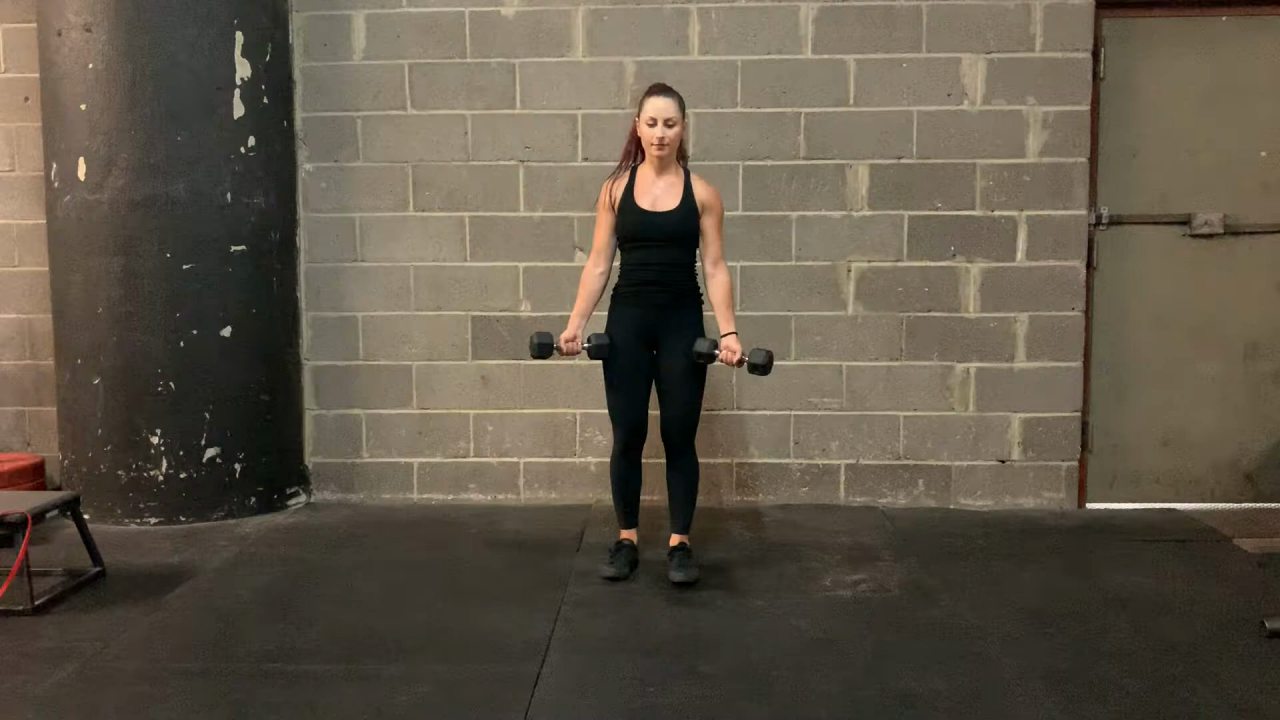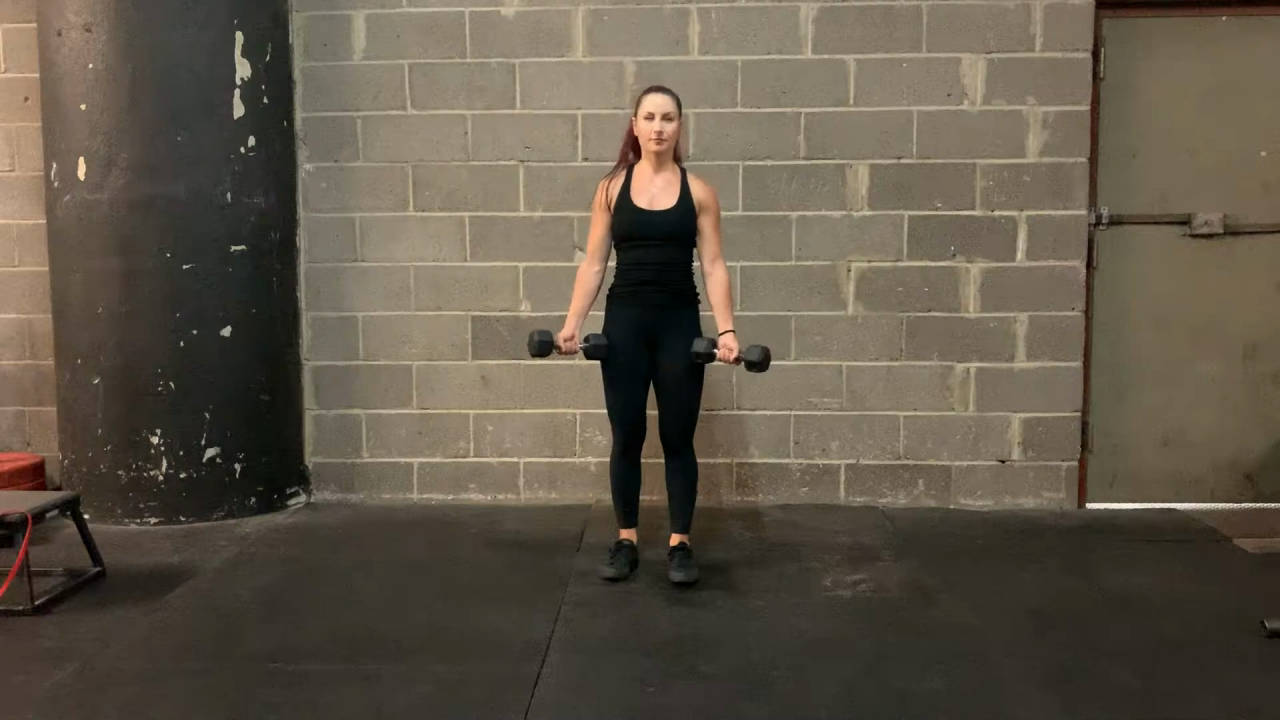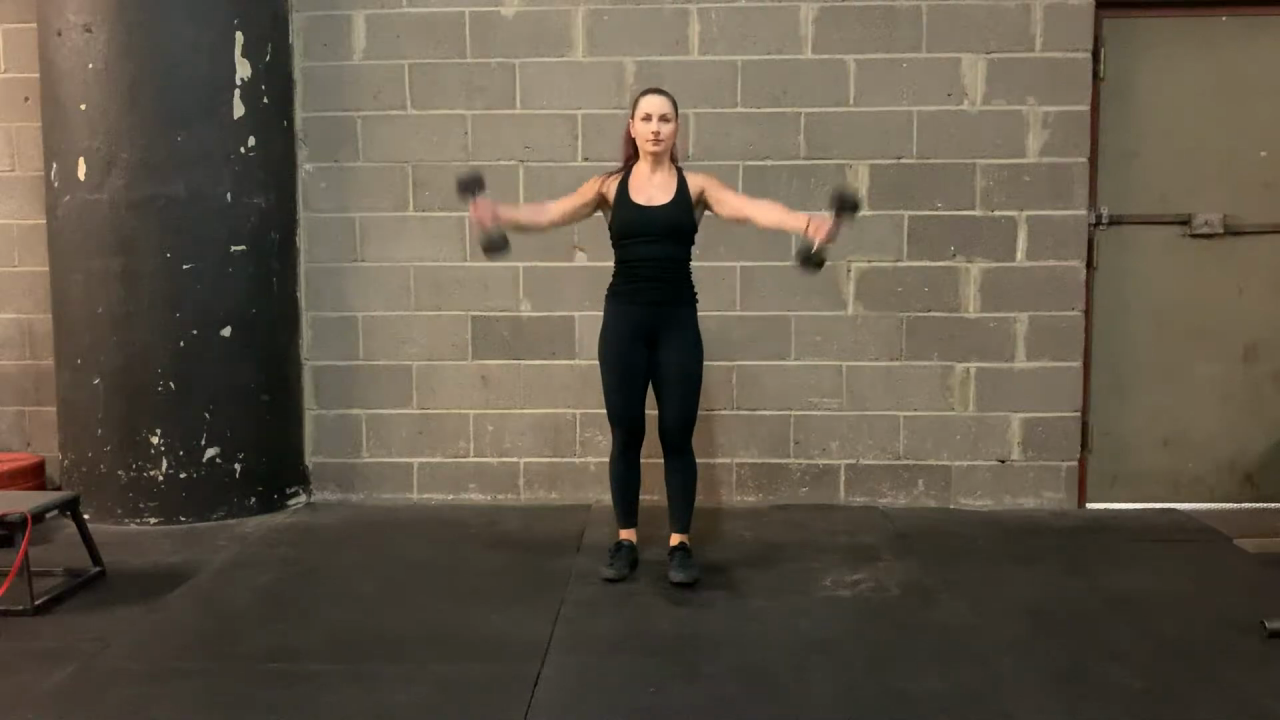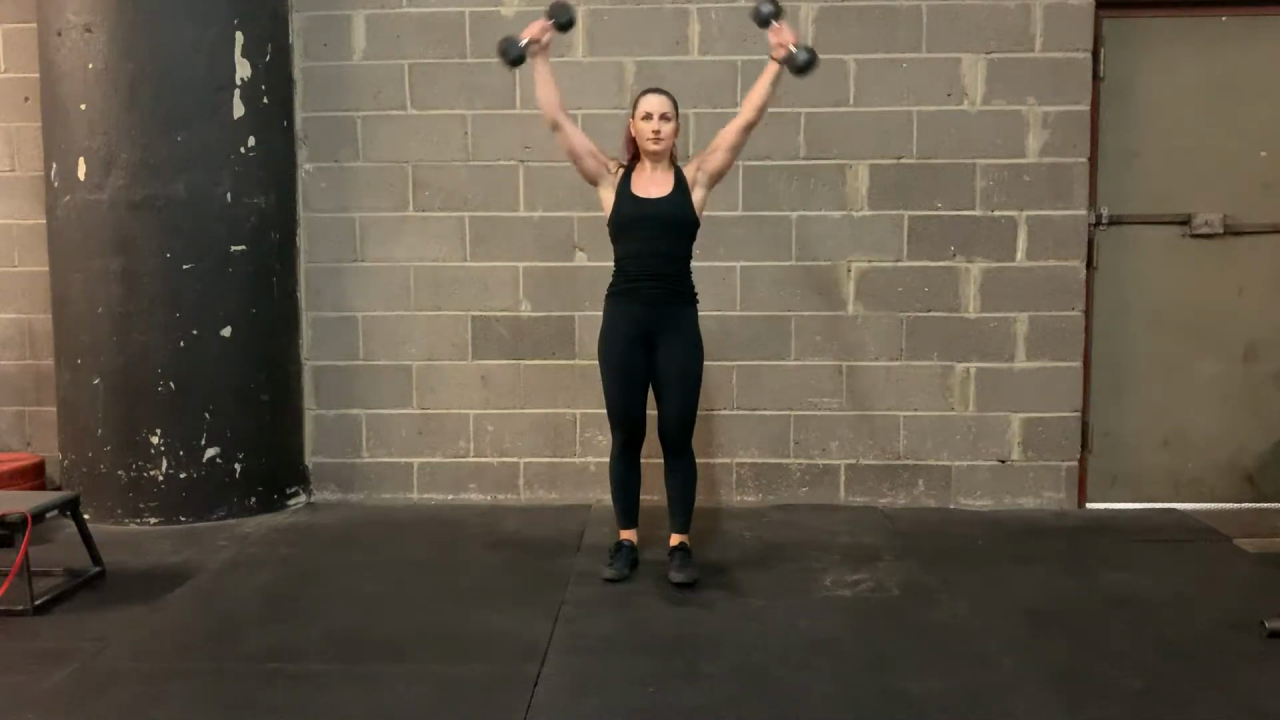
dt=0.4s
person 1, frame 1
left shoulder: (702, 192)
right shoulder: (615, 188)
left elbow: (715, 267)
right elbow: (599, 263)
left wrist: (728, 331)
right wrist: (575, 323)
left hip: (682, 321)
right hip: (627, 320)
left knee: (679, 438)
right knee: (627, 437)
left ankle: (679, 543)
right ankle: (626, 540)
person 1, frame 2
left shoulder: (698, 190)
right shoulder: (612, 187)
left elbow: (714, 264)
right elbow: (594, 262)
left wrist: (726, 329)
right wrist: (572, 323)
left hip: (679, 321)
right hip: (625, 319)
left knee: (678, 437)
right knee: (627, 435)
left ankle: (680, 543)
right ankle: (626, 540)
person 1, frame 3
left shoulder: (695, 185)
right shoulder: (609, 185)
left elbow: (749, 207)
right elbow: (552, 211)
left wrist: (804, 223)
right wrist: (501, 215)
left hip: (677, 319)
right hip: (624, 317)
left knee: (677, 435)
right knee: (626, 434)
left ankle: (680, 543)
right ankle: (625, 539)
person 1, frame 4
left shoulder: (694, 180)
right shoulder: (611, 180)
left elbow: (743, 124)
right elbow: (559, 123)
left wrist: (775, 62)
right wrist: (539, 57)
left hip: (677, 320)
right hip: (623, 318)
left knee: (677, 436)
right knee: (626, 435)
left ankle: (680, 542)
right ankle: (626, 539)
